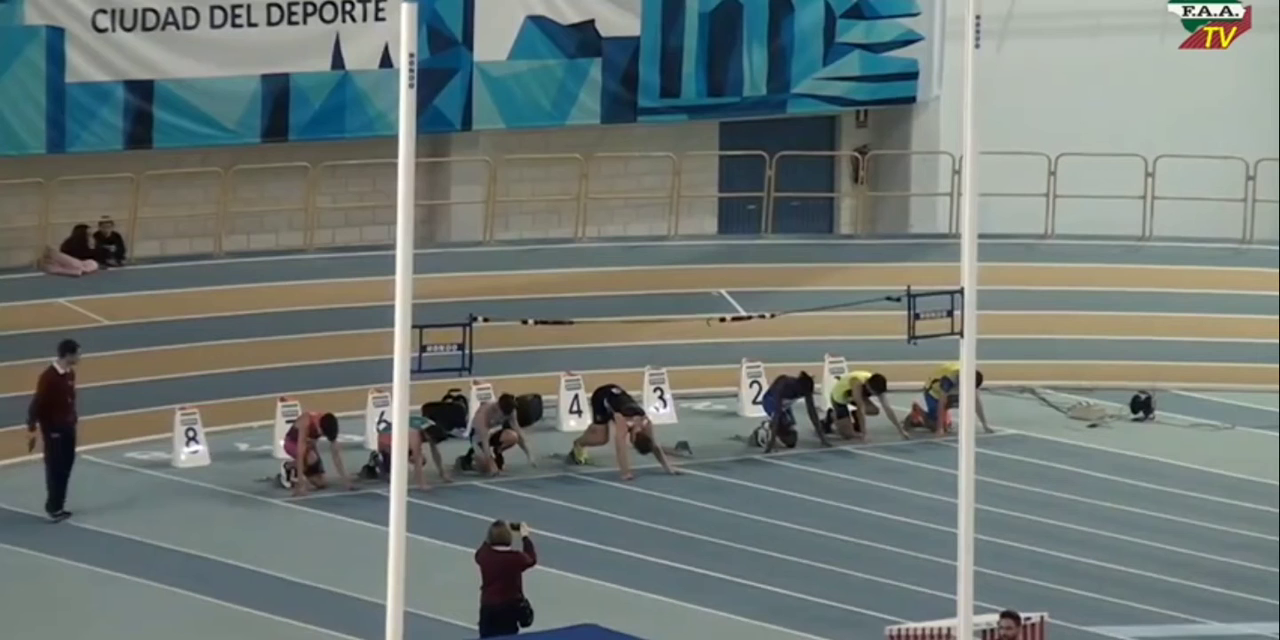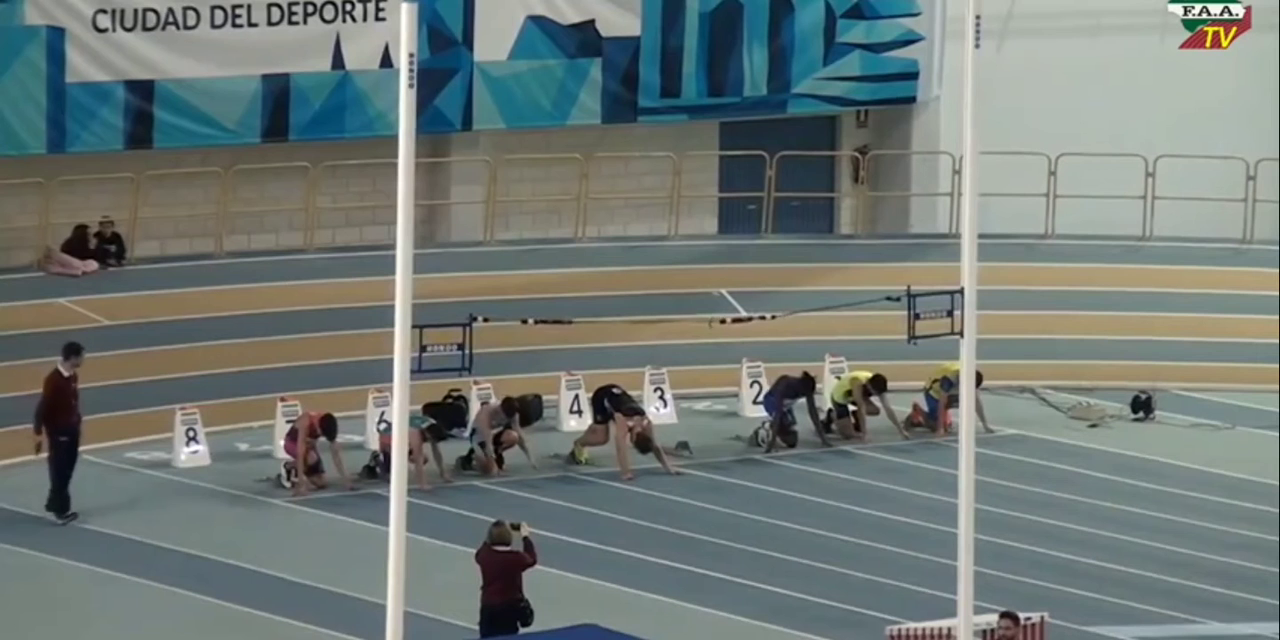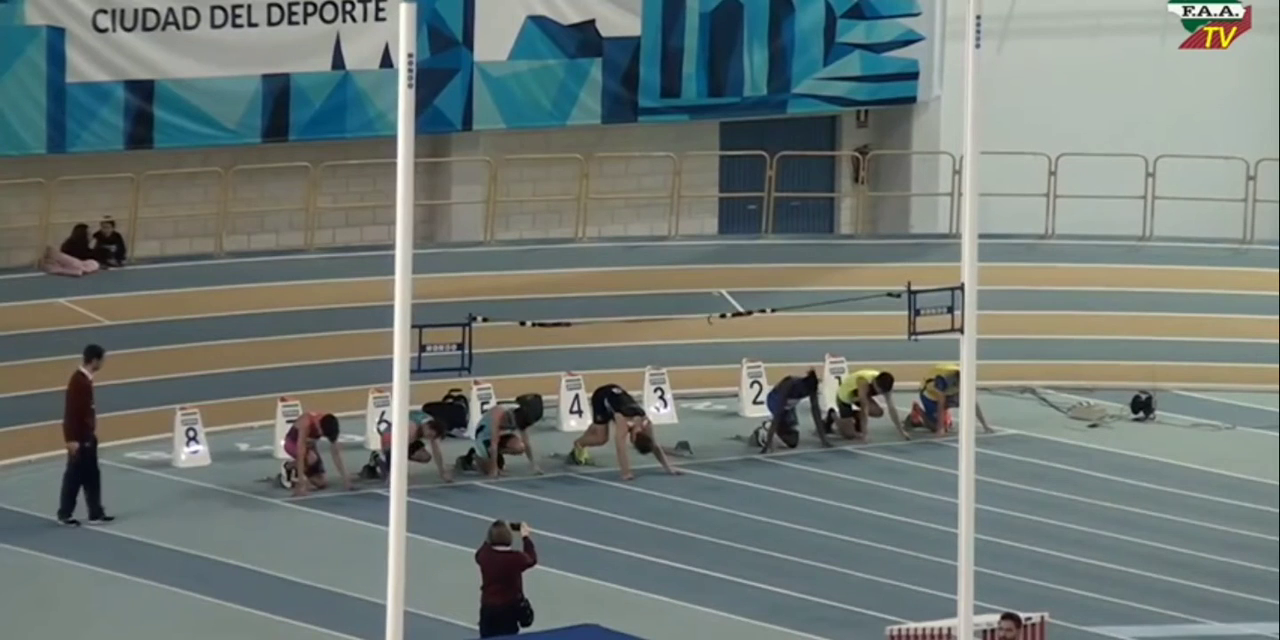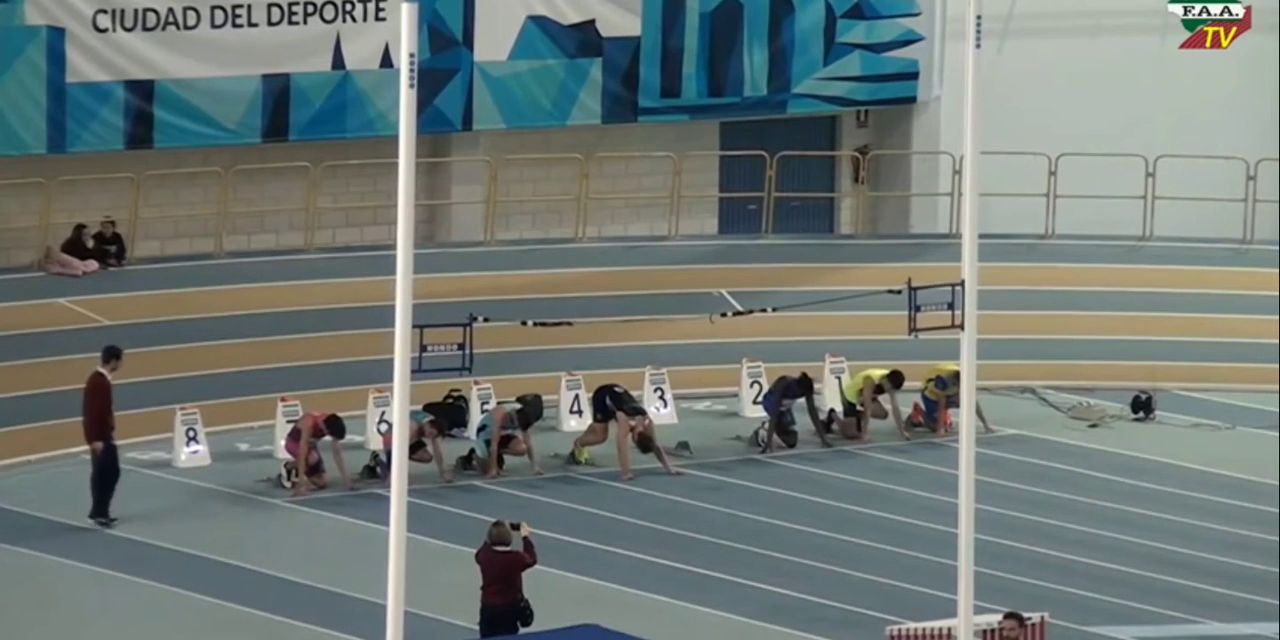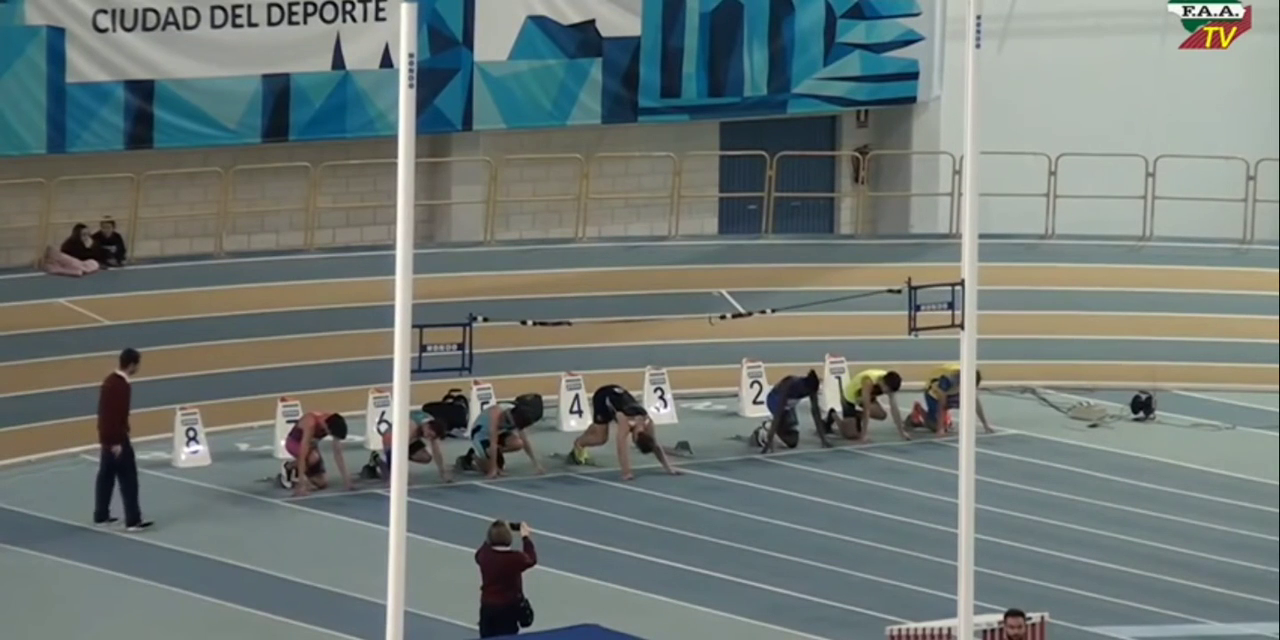
dt=0.4s
person 1, frame 1
left shoulder: (70, 374)
right shoulder: (48, 377)
right elbow: (37, 403)
left wrist: (74, 421)
right wrist: (32, 429)
left hip: (68, 427)
right hip: (53, 429)
left knee: (66, 467)
right knee: (55, 468)
left ankle: (57, 506)
right ankle: (53, 508)
person 1, frame 2
left shoulder: (73, 376)
right shoulder: (53, 379)
right elbow: (43, 407)
left wrist: (78, 423)
right wrist: (38, 432)
left hip: (71, 428)
right hip: (58, 431)
left knee: (67, 469)
right knee: (60, 469)
left ankle: (54, 504)
right ankle: (61, 511)
person 1, frame 3
left shoulder: (86, 379)
right shoulder: (78, 381)
right elbow: (71, 412)
right wrist: (72, 439)
left hip: (87, 434)
right hip: (79, 437)
left knee: (92, 474)
right knee: (75, 475)
left ankle: (96, 513)
right ankle: (64, 514)
person 1, frame 4
left shoulder: (99, 379)
right shoulder: (100, 382)
right elbow: (94, 412)
right wrist: (96, 439)
left hip: (102, 434)
right hip: (100, 436)
left knee: (100, 474)
right knee: (110, 473)
left ankle: (100, 513)
right ankle: (98, 512)
person 1, frame 5
left shoulder: (111, 380)
right shoulder: (121, 385)
right elbow: (117, 415)
right wrist: (116, 442)
left hip: (107, 436)
right hip: (117, 438)
left knee: (106, 475)
right knee: (128, 478)
left ankle: (101, 515)
right ankle: (133, 521)
